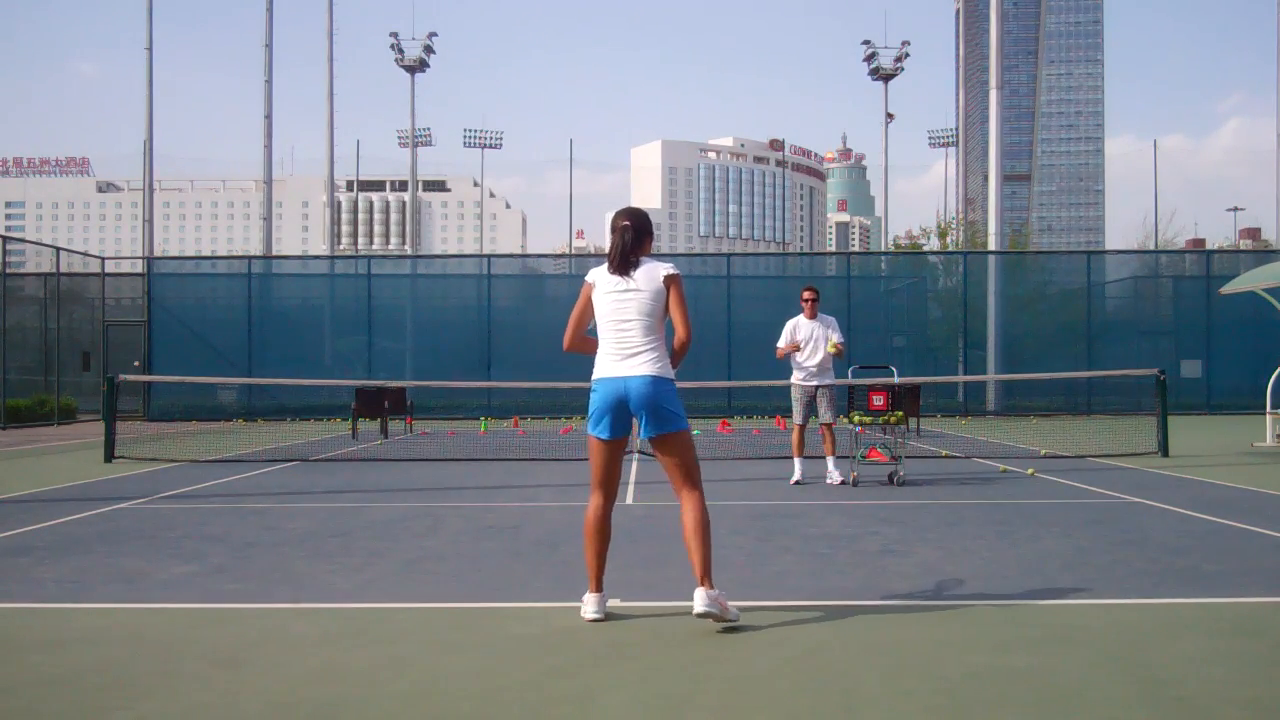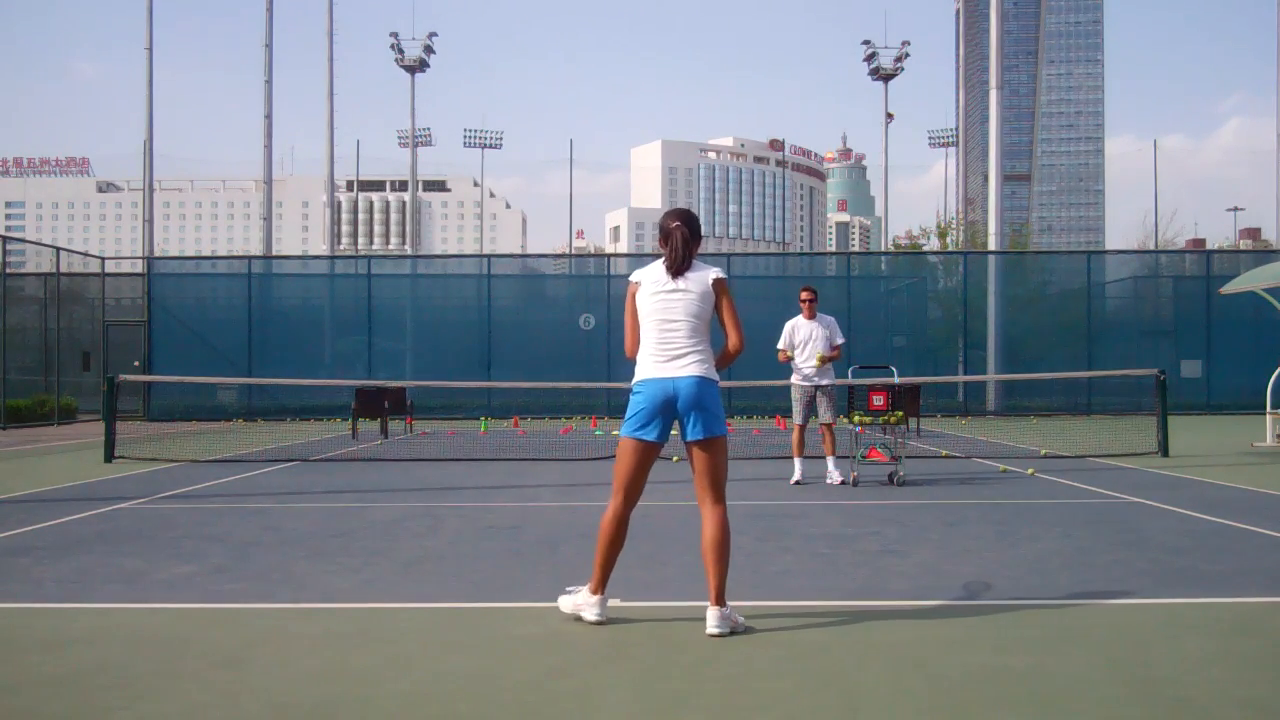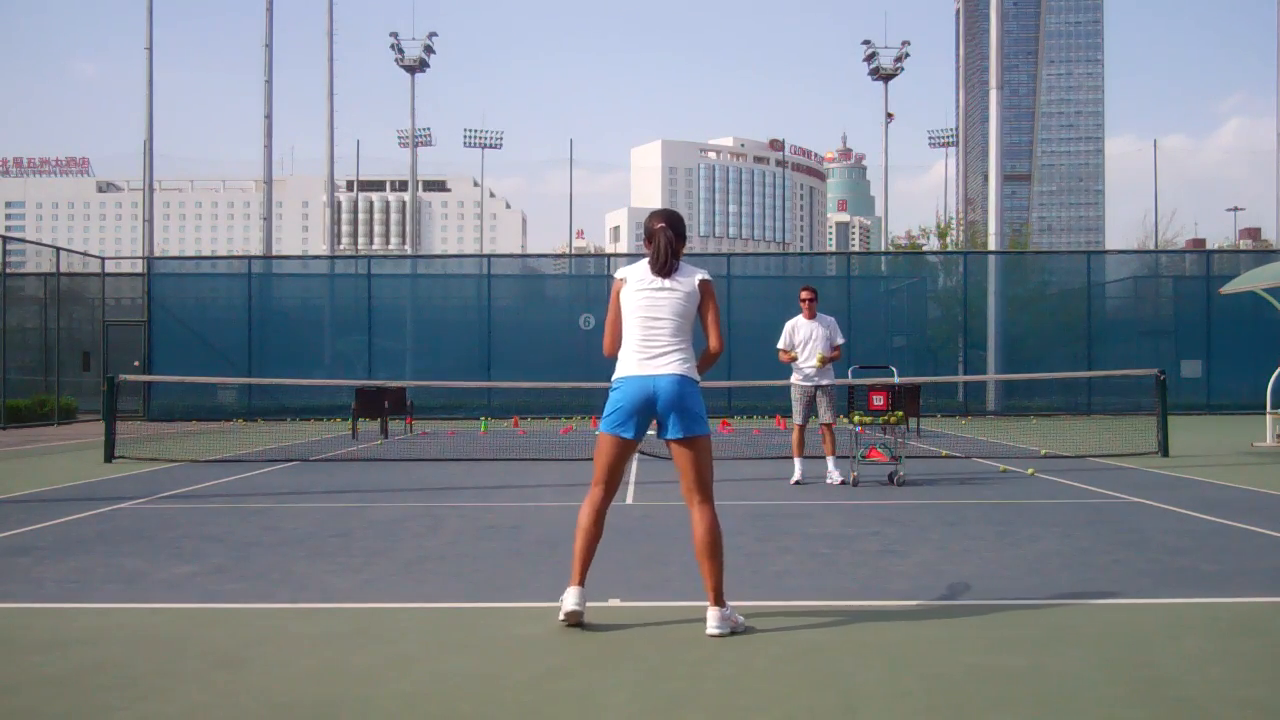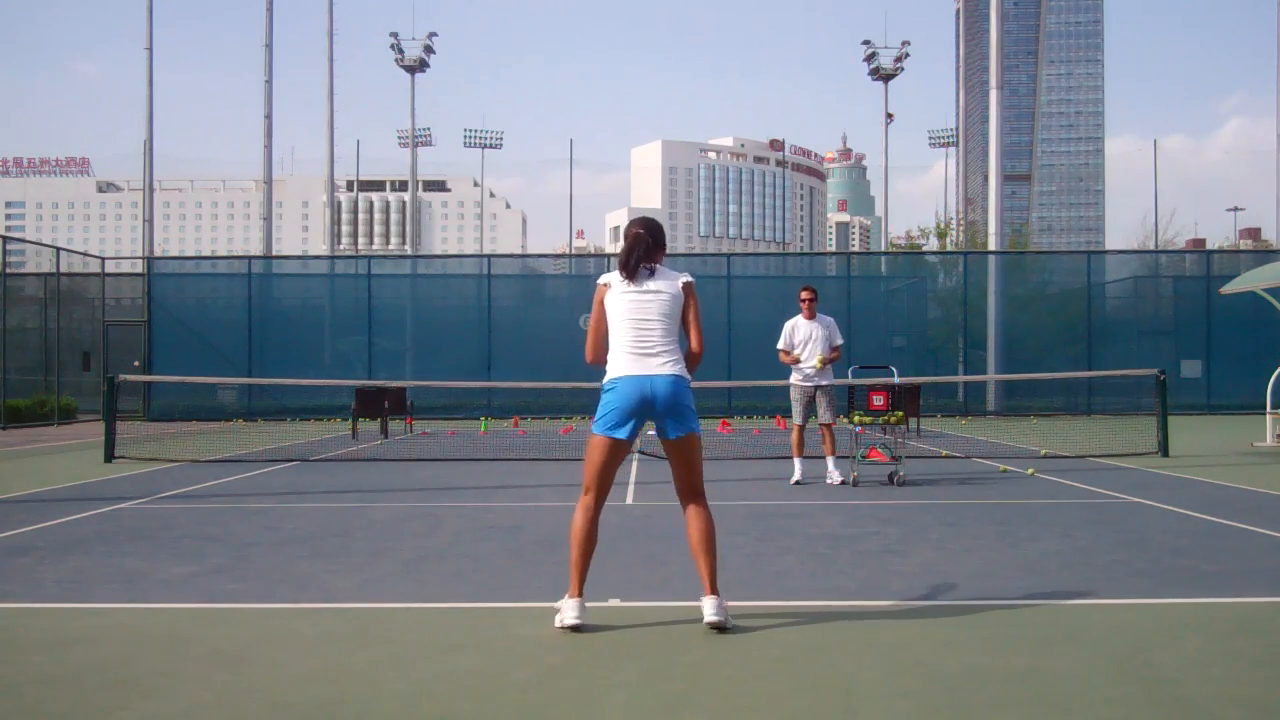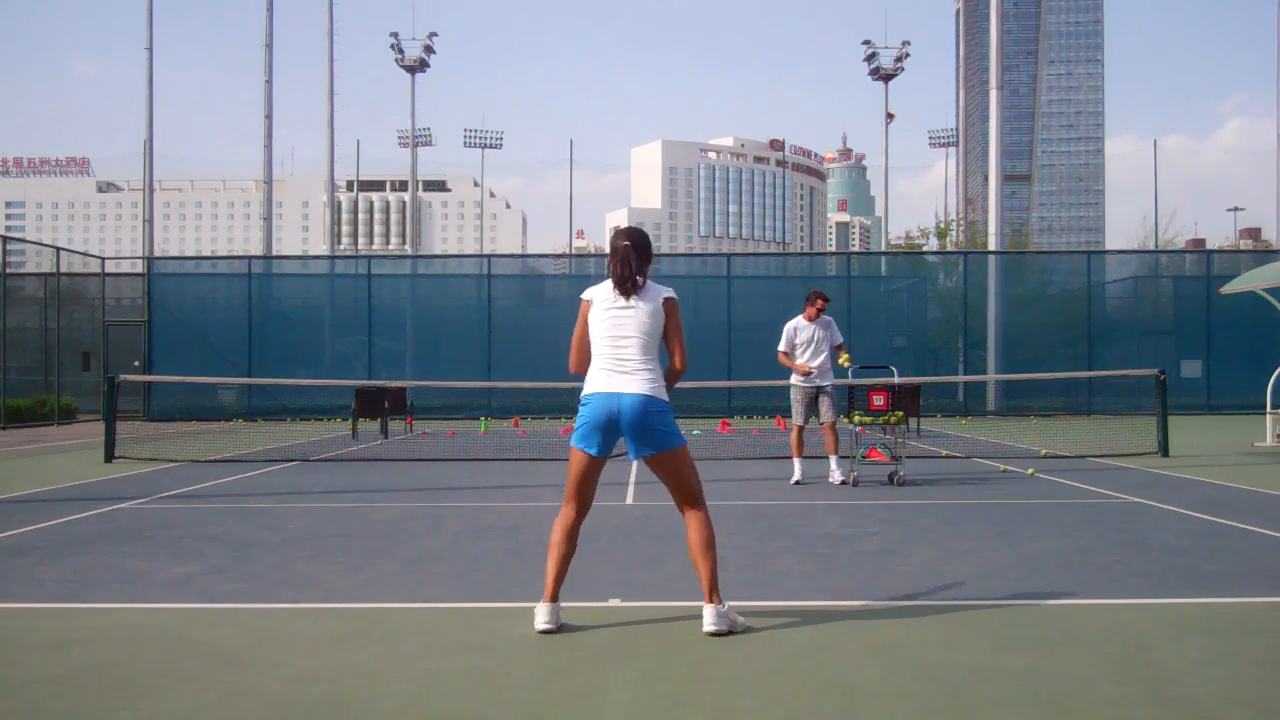
dt=0.4s
person 1, frame 1
left shoulder: (595, 278)
right shoulder: (665, 273)
left elbow: (570, 341)
right elbow: (684, 335)
left hip: (606, 384)
right hip: (653, 384)
left knee: (601, 496)
right knee: (690, 490)
left ankle: (594, 596)
right ankle: (704, 590)
person 1, frame 2
left shoulder: (640, 279)
right shoulder: (714, 278)
left elbow: (631, 348)
right elbow: (736, 342)
left hip: (650, 388)
right hip: (699, 387)
left knee: (622, 498)
right knee: (713, 502)
left ankle: (594, 596)
right ankle: (717, 609)
person 1, frame 3
left shoulder: (625, 276)
right shoulder: (699, 279)
left elbow: (610, 346)
right elbow: (715, 345)
left hip: (629, 384)
right hip: (678, 385)
left knee: (599, 493)
right knee: (700, 501)
left ankle: (575, 591)
right ankle: (717, 609)
person 1, frame 4
left shoulder: (607, 283)
right shoulder: (682, 282)
left elbow: (592, 354)
right elbow: (697, 347)
left hip: (622, 387)
right hip: (671, 386)
left knee: (591, 497)
right knee: (693, 499)
left ankle: (573, 601)
right ankle: (712, 599)
person 1, frame 5
left shoulder: (591, 296)
right shoulder: (664, 297)
left elbow: (576, 365)
right elbow: (679, 364)
left hip: (596, 401)
right hip: (646, 404)
left knee: (572, 509)
right knee: (692, 506)
left ankle: (548, 606)
right ankle: (714, 607)
person 2, frame 1
left shoulder: (830, 322)
right shoulder: (793, 324)
left elbow: (841, 351)
right elbow: (779, 352)
left wrist: (836, 349)
right wrist: (788, 349)
left hip: (825, 381)
right hip: (801, 381)
left knee: (827, 425)
right knee: (799, 425)
left ankle: (832, 470)
right ankle: (798, 471)
person 2, frame 2
left shoulder: (829, 322)
right shoulder: (792, 325)
left elbow: (838, 351)
right elbow: (781, 354)
left wrist: (828, 358)
right wrist: (784, 357)
left hip: (825, 381)
right hip: (801, 382)
left knee: (827, 425)
right knee: (799, 426)
left ankle: (832, 470)
right ankle: (798, 471)
person 2, frame 3
left shoulder: (829, 322)
right shoulder: (792, 325)
left elbow: (838, 351)
right elbow: (781, 353)
left wrist: (828, 359)
right wrist: (786, 358)
left hip: (825, 382)
right hip: (800, 382)
left knee: (827, 425)
right knee: (798, 426)
left ankle: (832, 470)
right ankle: (797, 471)
person 2, frame 4
left shoulder: (828, 323)
right shoulder: (791, 325)
left elbow: (837, 352)
right elbow: (782, 354)
left wrist: (828, 360)
right wrist: (789, 359)
left hip: (824, 381)
right hip: (800, 382)
left knee: (827, 426)
right knee: (798, 426)
left ankle: (832, 471)
right ankle: (798, 471)
person 2, frame 5
left shoulder: (828, 323)
right shoulder: (792, 326)
left elbow: (839, 347)
right elbow: (781, 355)
left wrist: (843, 357)
right wrist: (796, 367)
left hip: (825, 383)
right hip: (800, 383)
left knee: (830, 425)
right knee: (798, 426)
left ankle: (834, 470)
right ankle: (797, 471)
